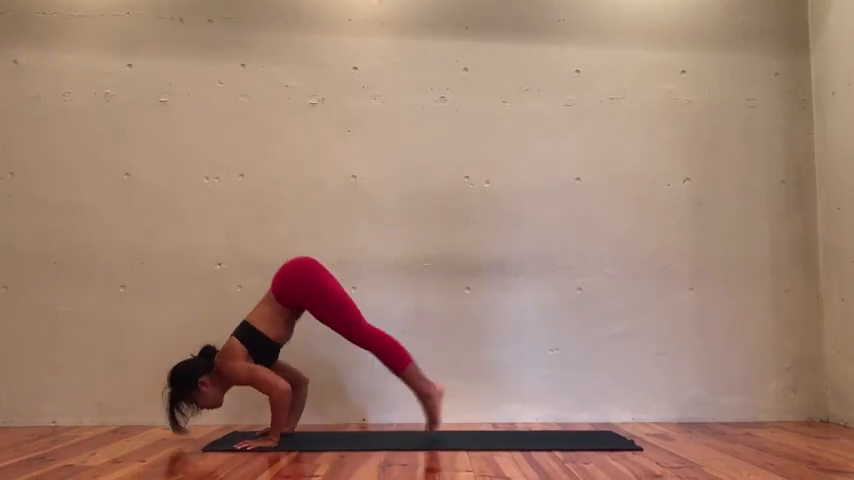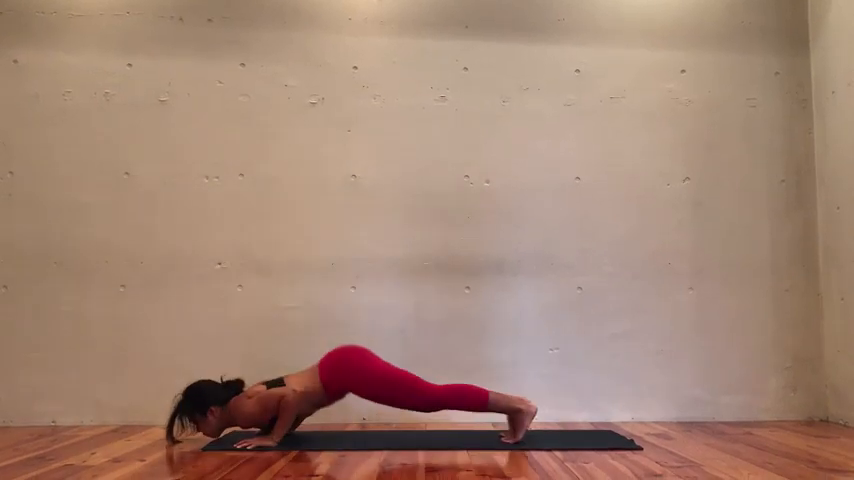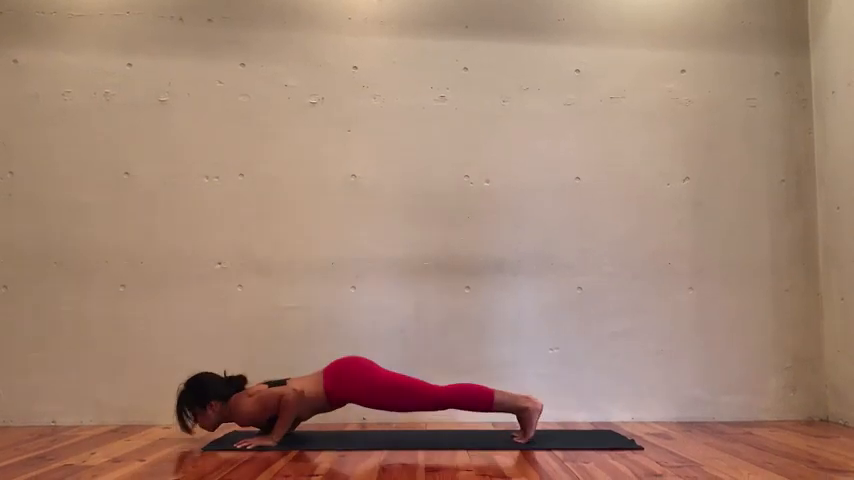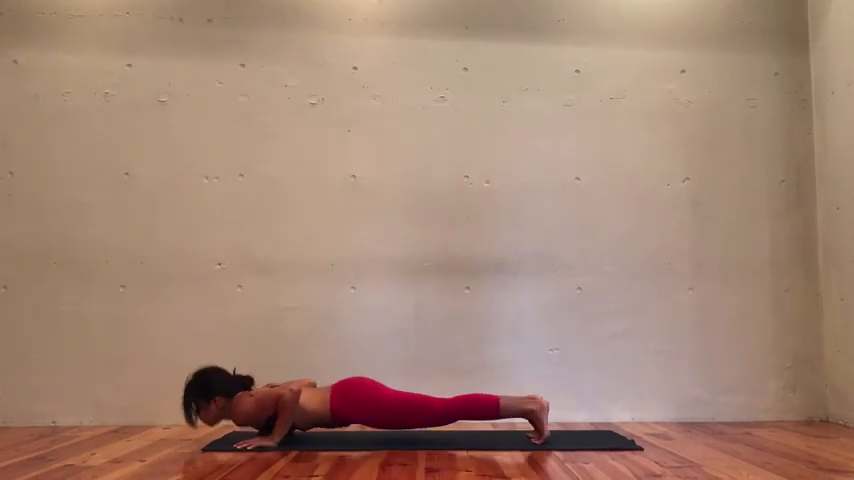
dt=0.4s
person 1, frame 1
left shoulder: (228, 368)
right shoulder: (235, 362)
left elbow: (281, 390)
right elbow: (300, 381)
left wrist: (273, 436)
right wrist: (287, 428)
left hip: (298, 278)
right hip: (297, 278)
left knee: (362, 334)
right knee: (362, 335)
left ankle: (426, 391)
person 1, frame 2
left shoulder: (241, 411)
right shoulder: (245, 401)
left elbow: (292, 395)
left wrist: (273, 437)
right wrist: (278, 430)
left hip: (345, 369)
right hip: (343, 366)
left knee: (432, 396)
right knee: (430, 398)
left ankle: (516, 406)
right ankle: (513, 404)
person 1, frame 3
left shoulder: (242, 410)
right shoulder: (245, 397)
left elbow: (292, 394)
left wrist: (273, 436)
right wrist: (278, 427)
left hip: (348, 380)
right hip: (346, 375)
left knee: (439, 396)
right knee: (437, 397)
left ankle: (522, 404)
right ankle: (519, 402)
person 1, frame 4
left shoulder: (242, 409)
right shoulder: (247, 395)
left elbow: (290, 395)
left wrist: (273, 436)
right wrist: (282, 427)
left hip: (354, 401)
right hip: (351, 393)
left knee: (445, 409)
right knee: (443, 410)
left ankle: (527, 407)
right ankle: (524, 404)
